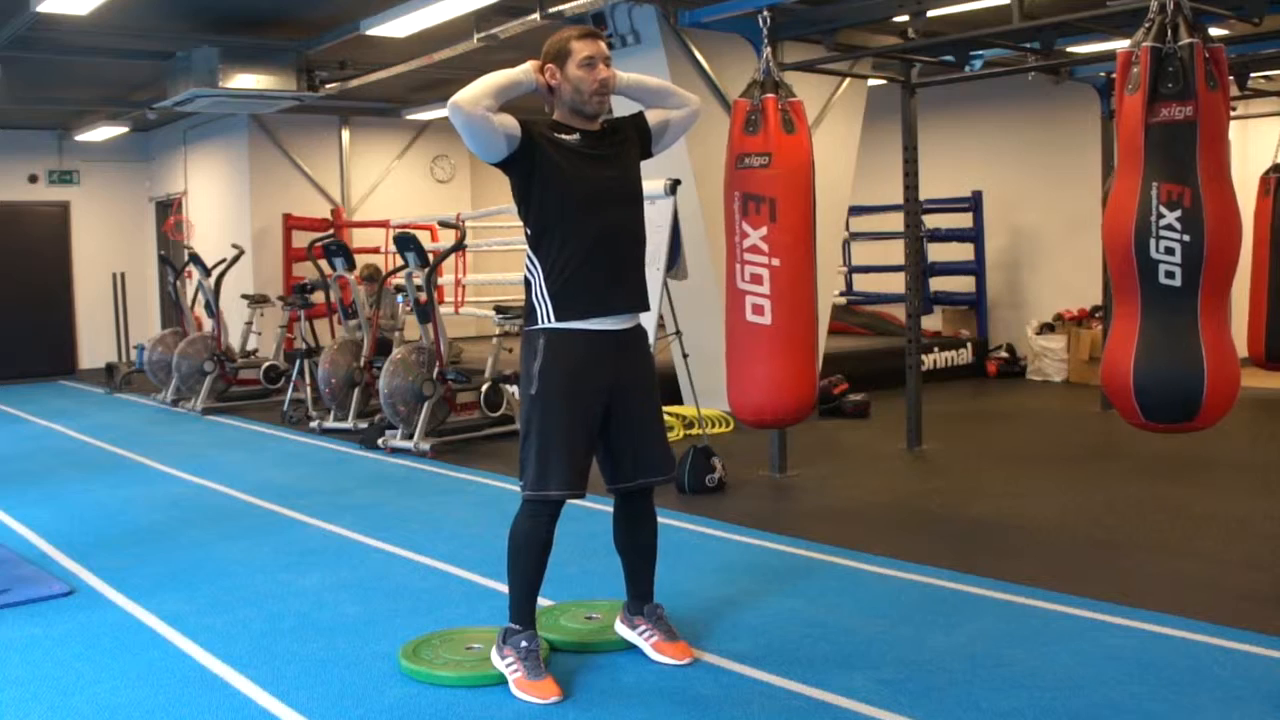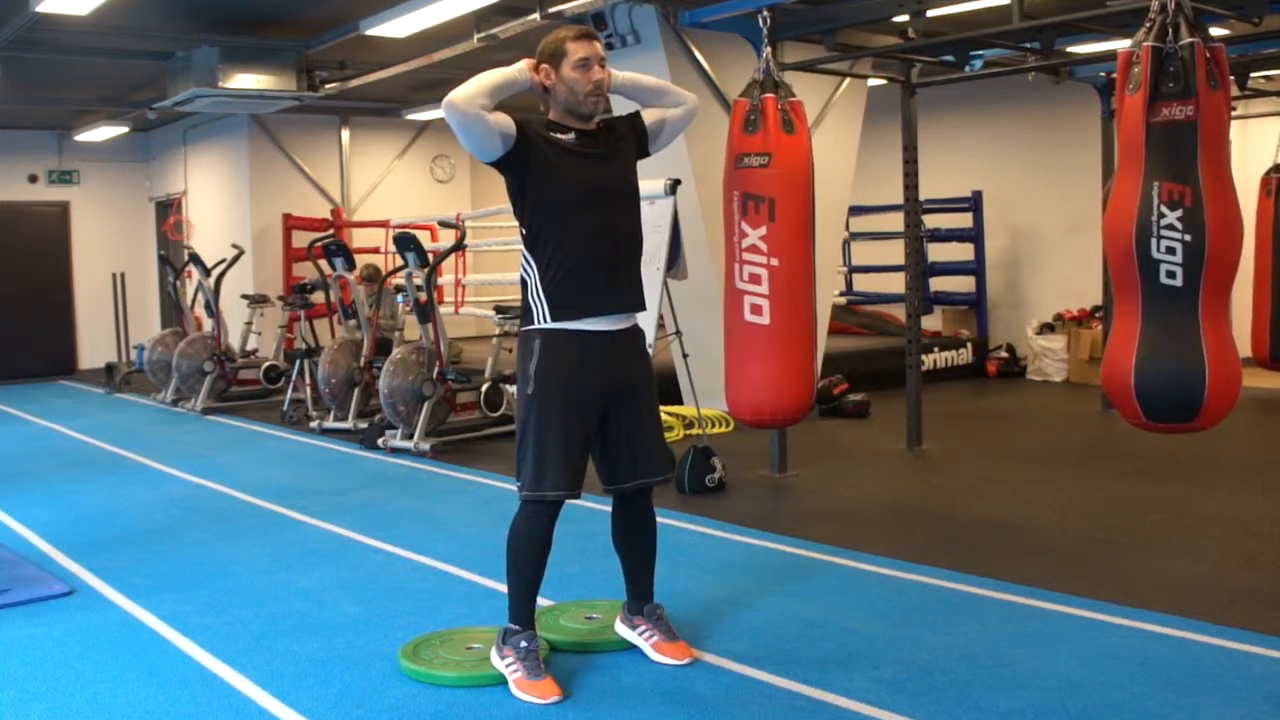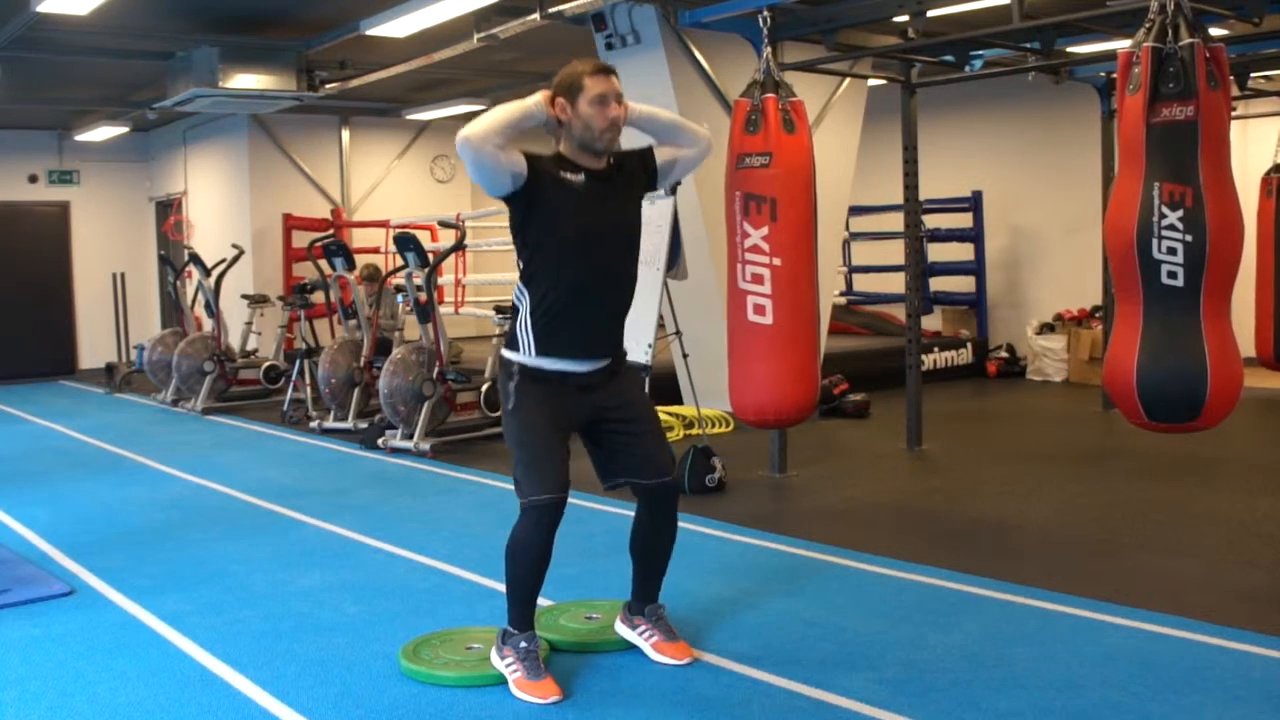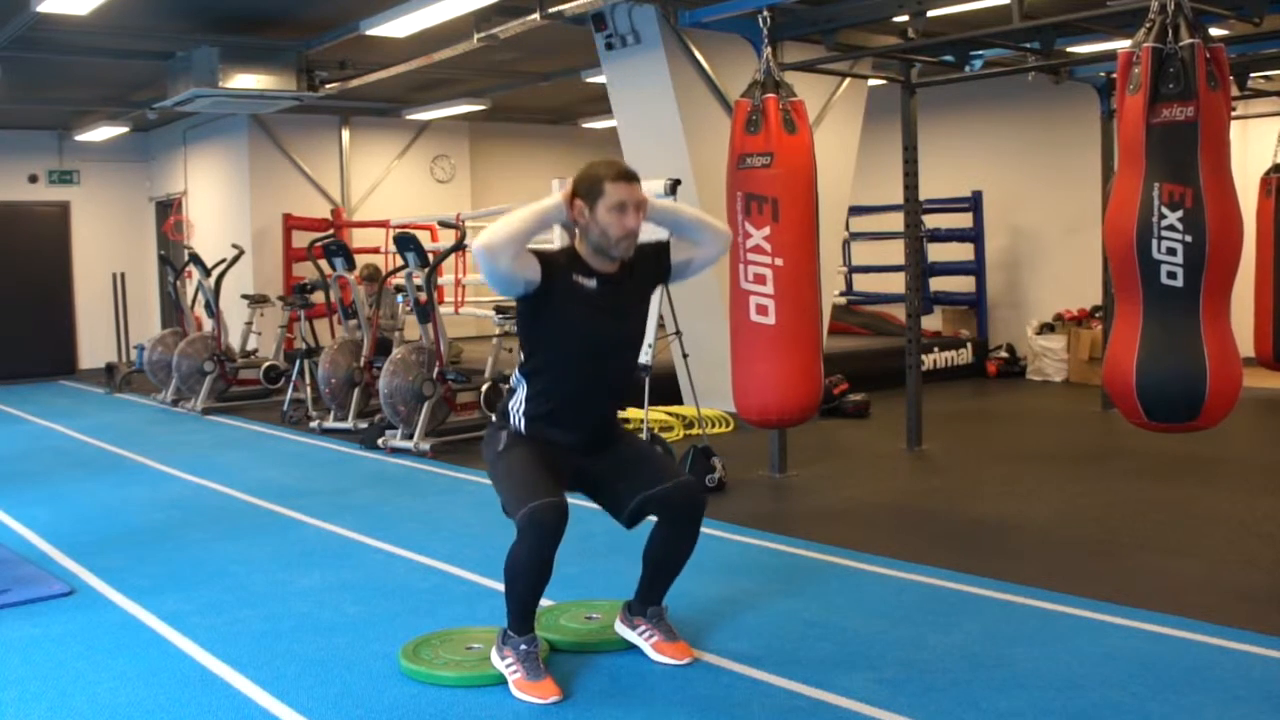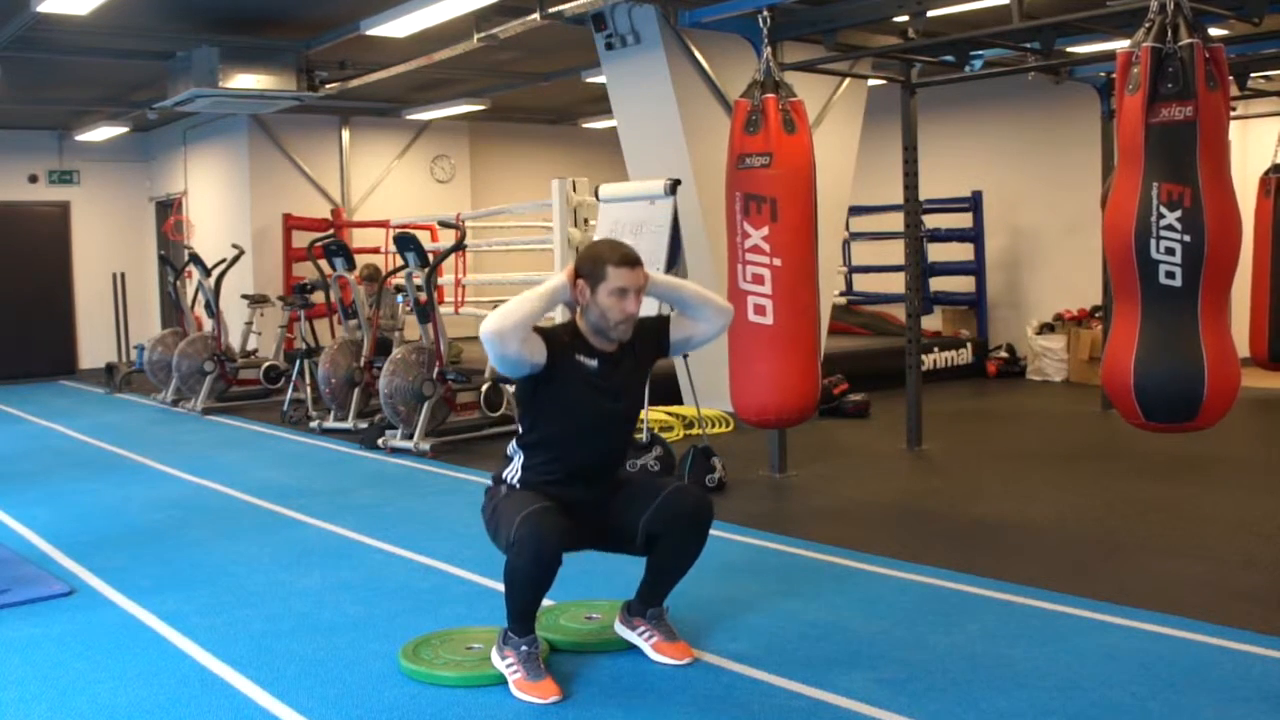
dt=0.5s
person 1, frame 1
left shoulder: (626, 136)
right shoulder: (531, 143)
left elbow: (688, 104)
right elbow: (465, 108)
left wrist: (620, 81)
right wrist: (525, 75)
left hip: (626, 338)
right hip: (561, 343)
left knee: (638, 482)
right knee: (545, 494)
left ankle: (640, 612)
right ankle: (516, 638)
person 1, frame 2
left shoulder: (622, 136)
right shoulder: (526, 142)
left elbow: (687, 102)
right elbow: (459, 107)
left wrist: (618, 80)
right wrist: (520, 73)
left hip: (624, 338)
right hip: (559, 343)
left knee: (636, 484)
right knee: (544, 494)
left ankle: (639, 612)
right ankle: (516, 639)
person 1, frame 3
left shoulder: (631, 173)
right shoulder: (535, 177)
left elbow: (698, 142)
right elbow: (472, 143)
left wrist: (632, 112)
right wrist: (534, 106)
left hip: (608, 371)
right hip: (538, 374)
left knee: (661, 485)
right knee: (545, 502)
left ankle: (641, 613)
right ankle: (516, 640)
person 1, frame 4
left shoulder: (643, 265)
right shoulder: (547, 273)
left elbow: (717, 239)
right elbow: (489, 250)
left wrist: (653, 205)
right wrist: (554, 206)
left hip: (602, 437)
right hip: (528, 437)
left knee: (684, 498)
right knee: (544, 518)
left ankle: (642, 614)
right ankle: (516, 642)
person 1, frame 5
left shoulder: (642, 340)
right shoulder: (550, 349)
left elbow: (718, 315)
right elbow: (496, 333)
left wrist: (654, 282)
right wrist: (557, 286)
left hip: (602, 496)
right hip: (526, 498)
left knee: (690, 508)
right knee: (541, 534)
left ankle: (642, 615)
right ankle: (516, 643)
